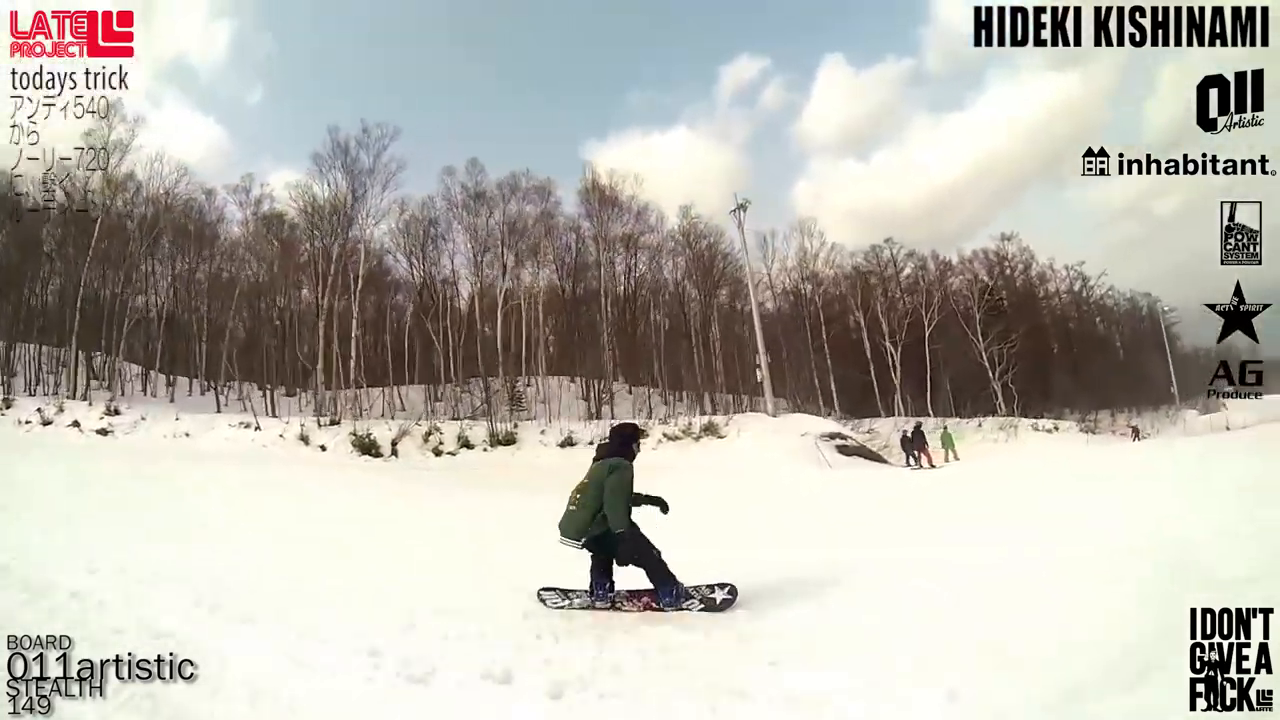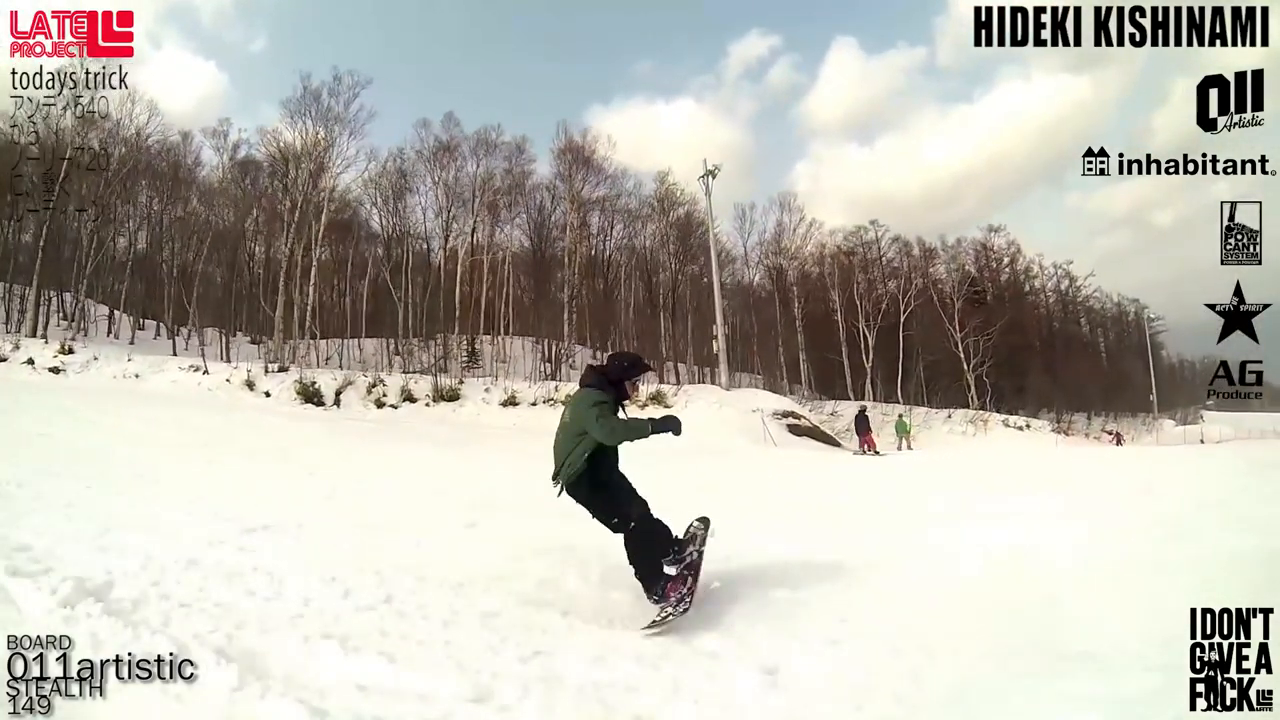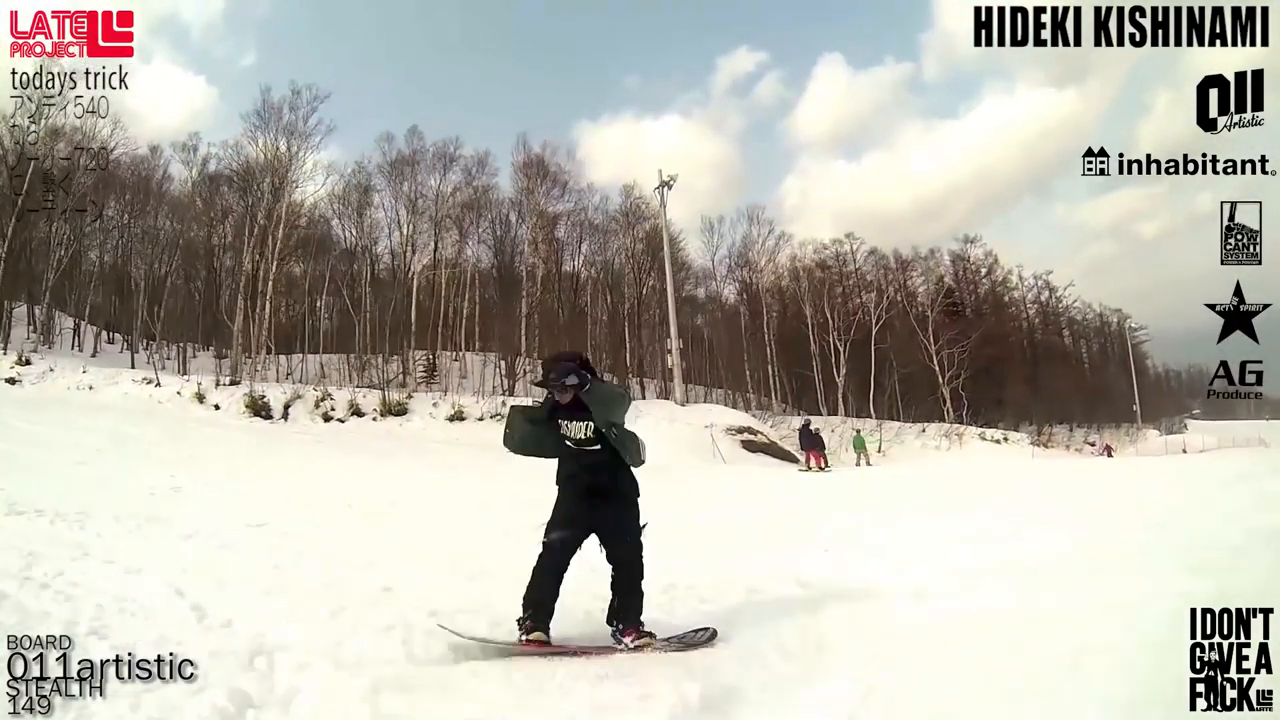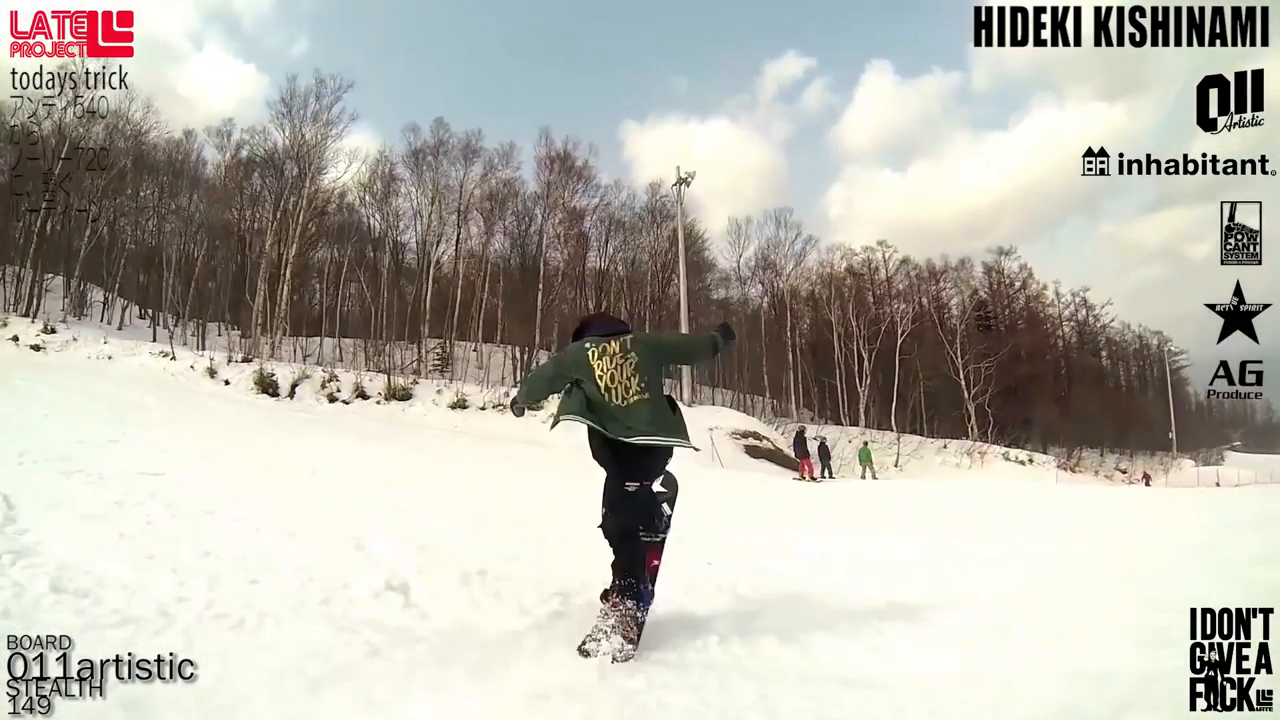
dt=0.7s
person 1, frame 1
left shoulder: (601, 463)
right shoulder: (621, 466)
right elbow: (615, 500)
left wrist: (649, 499)
right wrist: (623, 535)
left hip: (576, 527)
right hip: (600, 529)
right knee: (648, 556)
left ankle: (600, 592)
person 1, frame 2
left shoulder: (605, 393)
right shoulder: (595, 399)
right elbow: (608, 431)
right wrist: (656, 424)
left hip: (601, 469)
right hip: (583, 477)
left knee: (637, 507)
right knee: (632, 523)
left ankle: (669, 550)
right ankle: (658, 587)
person 1, frame 3
left shoulder: (606, 397)
right shoulder: (556, 400)
left elbow: (615, 403)
left wrist: (579, 380)
left hip: (616, 490)
right hip: (575, 488)
left knee: (627, 556)
right knee: (555, 550)
left ankle: (626, 625)
right ankle: (533, 622)
person 1, frame 4
left shoulder: (576, 353)
right shoulder: (643, 343)
left elbow: (539, 382)
right elbow: (695, 347)
left wrist: (520, 399)
right wrist: (720, 338)
left hip: (619, 450)
right hip: (656, 444)
left knee: (618, 524)
right knee: (631, 492)
left ankle: (634, 595)
right ankle: (648, 522)
